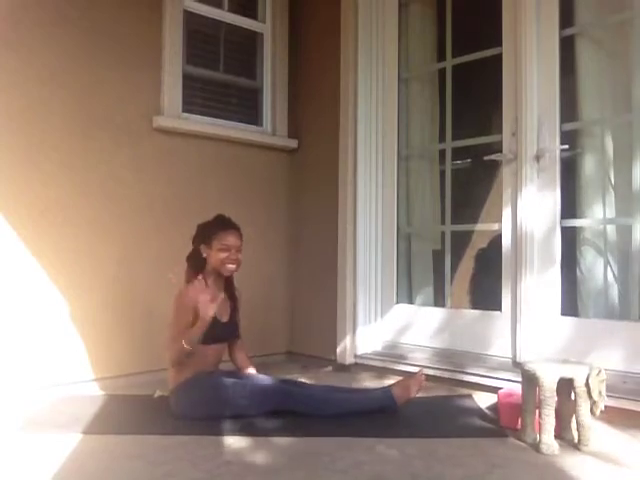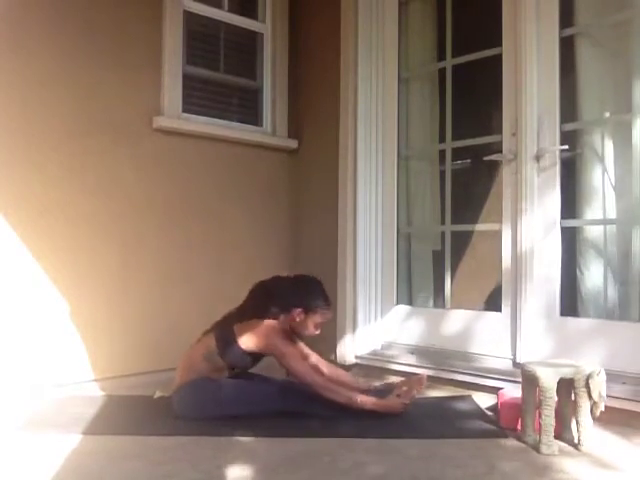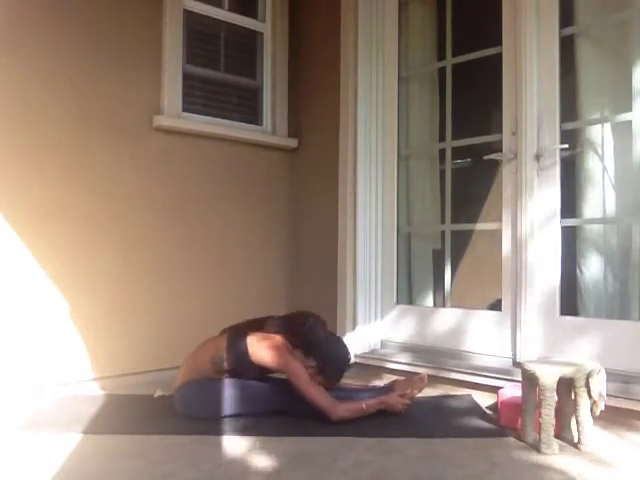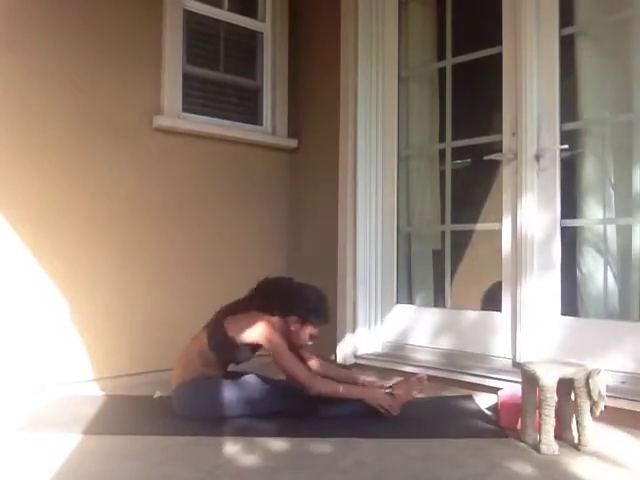
dt=1s
person 1, frame 1
left shoulder: (230, 293)
right shoulder: (194, 292)
left elbow: (236, 346)
right elbow: (174, 358)
left wrist: (259, 383)
right wrist: (203, 319)
left hip: (211, 383)
right hip: (190, 393)
left knee: (284, 388)
right knee: (282, 395)
left ankle: (383, 395)
right ankle: (387, 398)
person 1, frame 2
left shoulder: (278, 326)
right shoulder: (269, 333)
left elbow: (322, 368)
right elbow: (320, 386)
left wrist: (371, 388)
right wrist: (376, 403)
left hip: (212, 385)
right hip: (194, 394)
left knee: (290, 389)
right knee: (285, 398)
left ankle: (387, 394)
person 1, frame 3
left shoulder: (296, 342)
right shoulder: (283, 354)
left elbow: (324, 388)
right elbow: (334, 411)
left wrist: (380, 391)
right wrist: (383, 402)
left hip: (212, 383)
right hip: (195, 392)
left knee: (298, 392)
right knee: (285, 398)
person 1, frame 4
left shoulder: (274, 320)
right shoulder: (264, 328)
left elbow: (311, 362)
right elbow: (310, 383)
left wrist: (360, 380)
right wrist: (364, 393)
left hip: (209, 384)
right hip: (194, 393)
left knee: (289, 392)
right knee: (288, 399)
left ankle: (385, 395)
right ankle: (386, 401)
